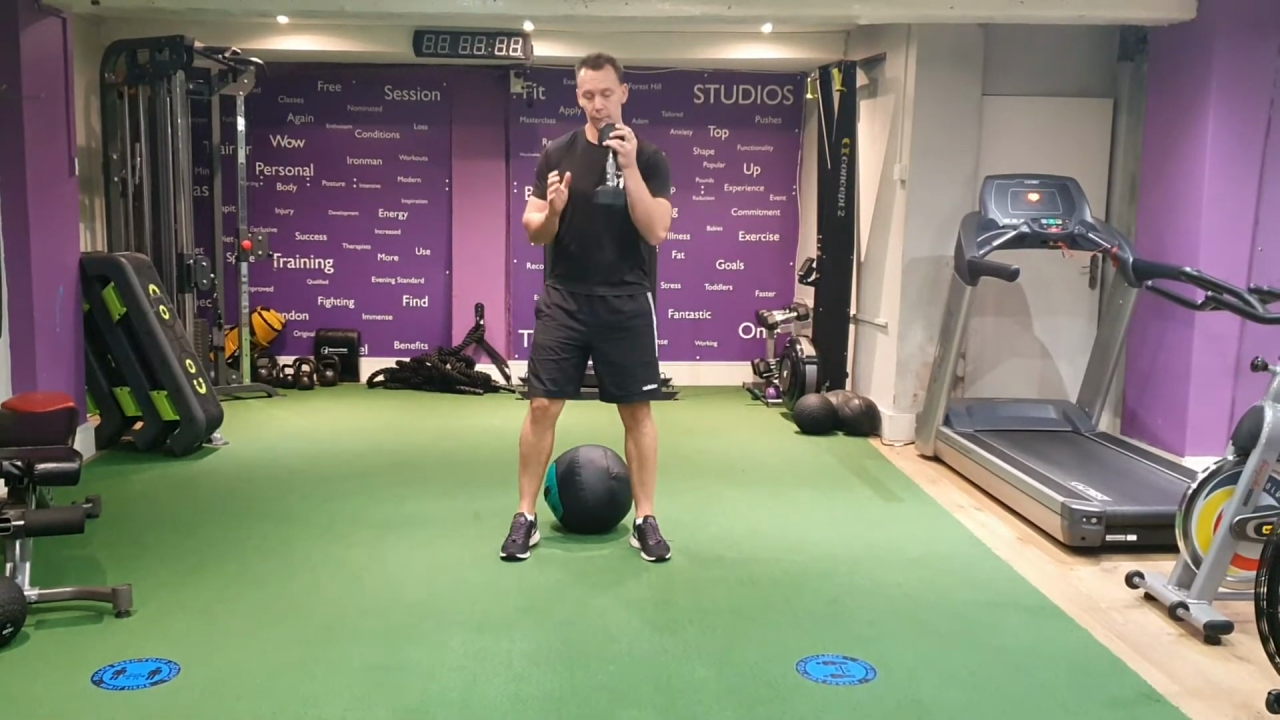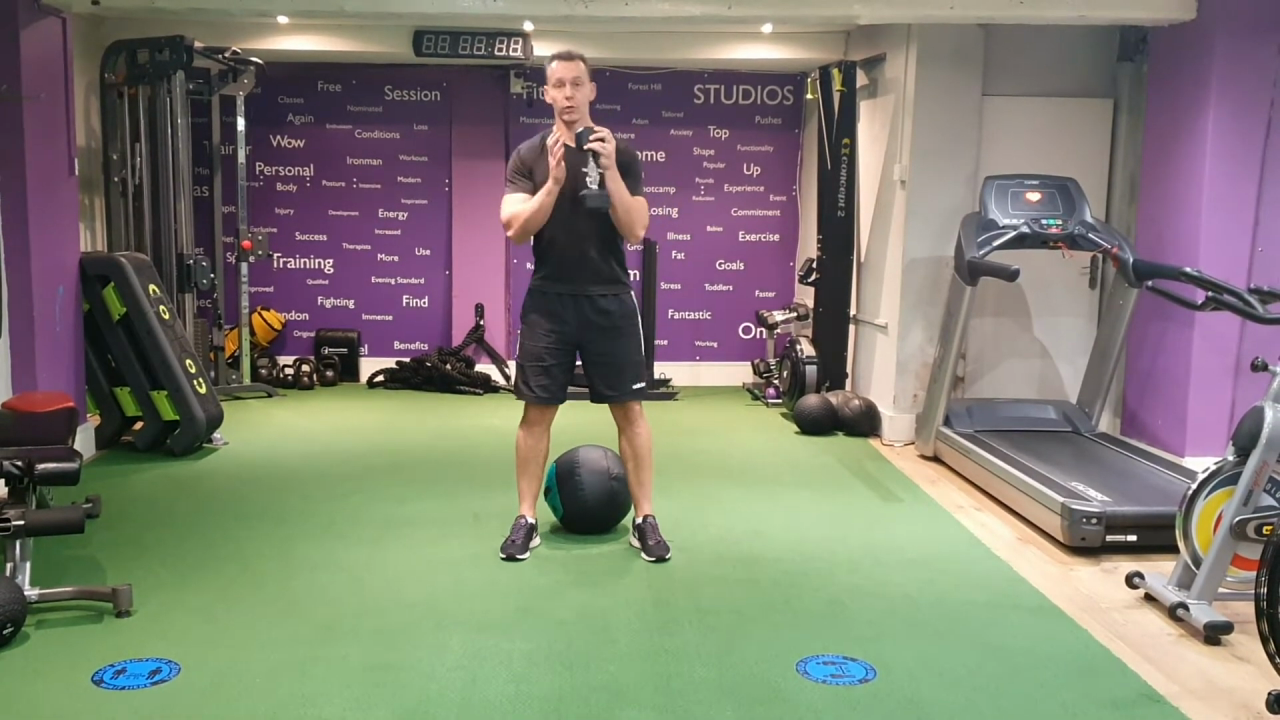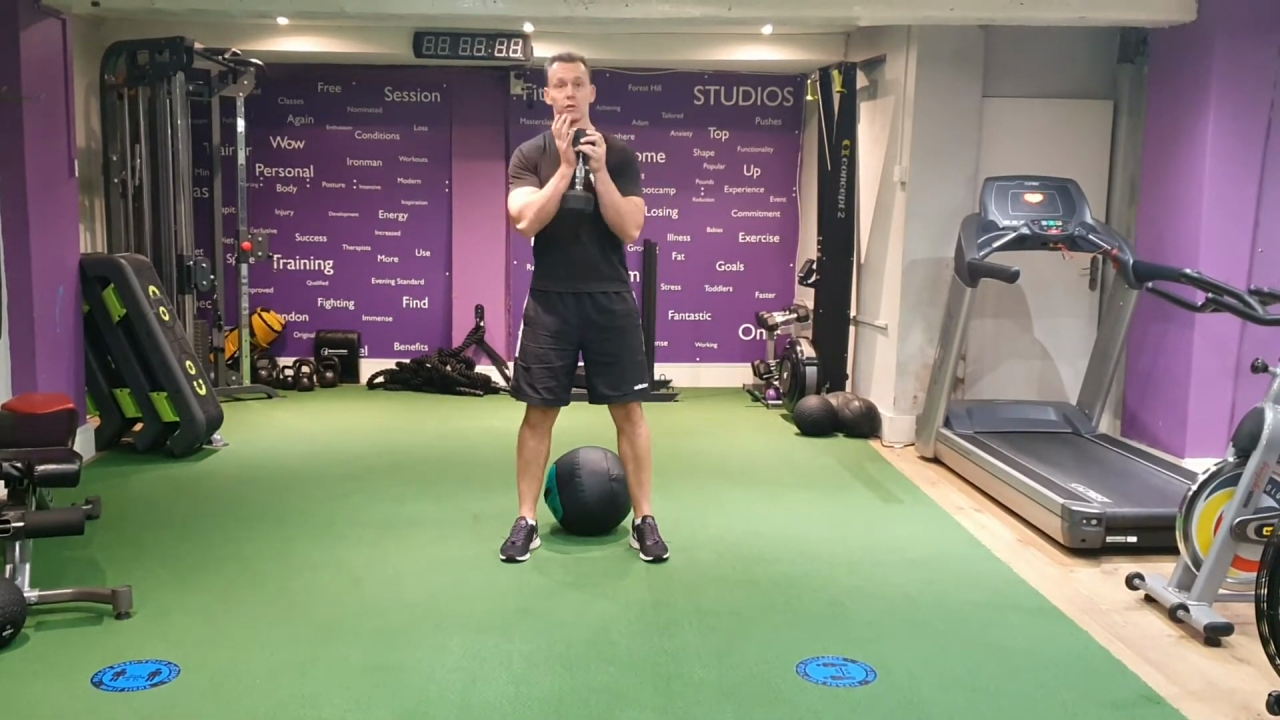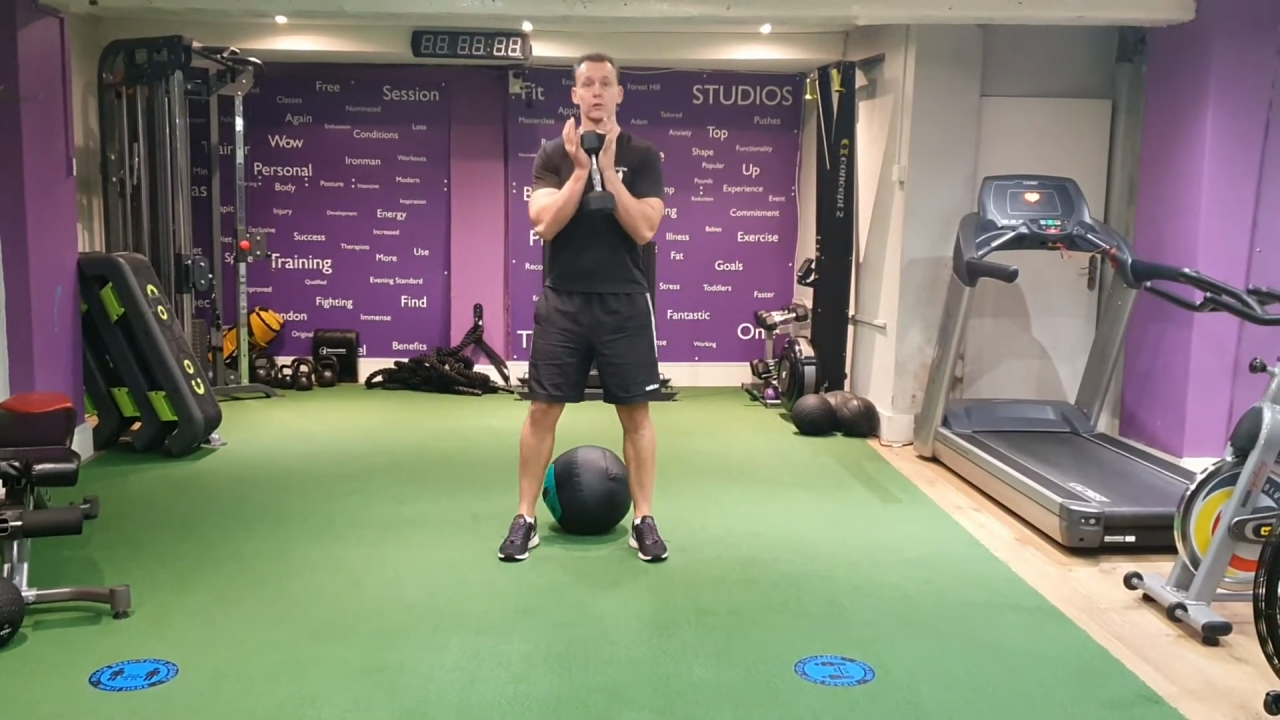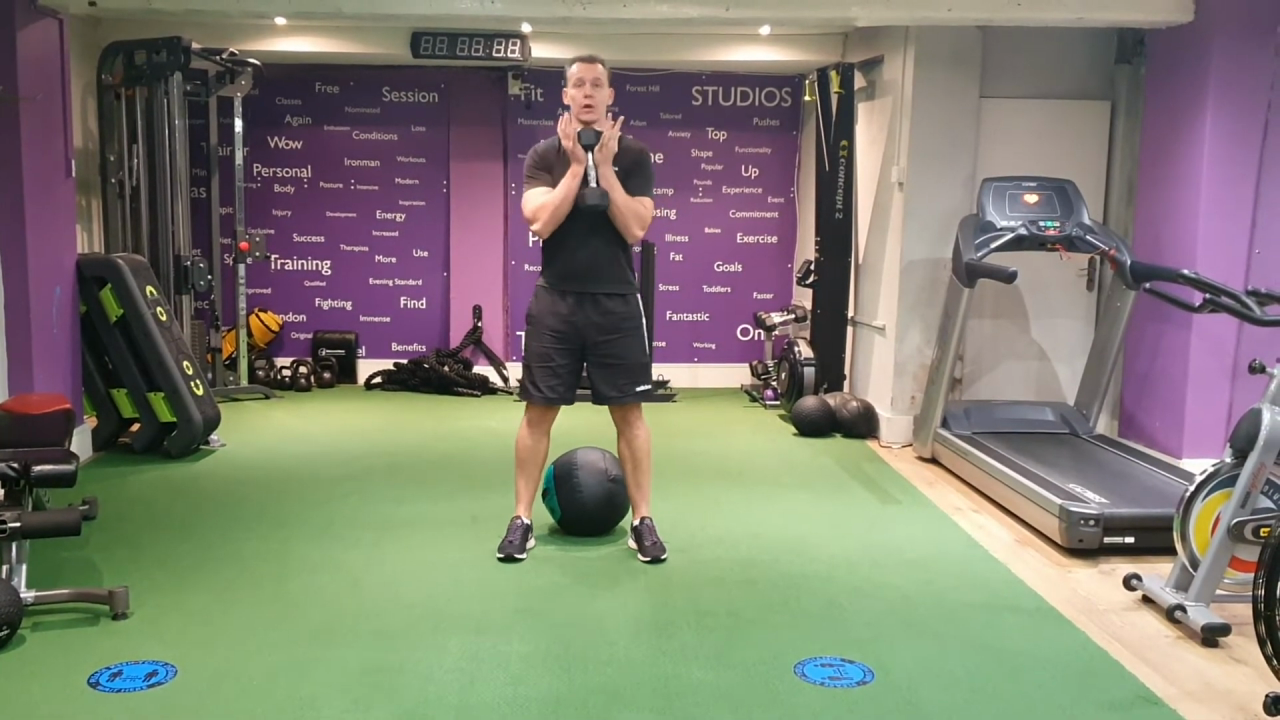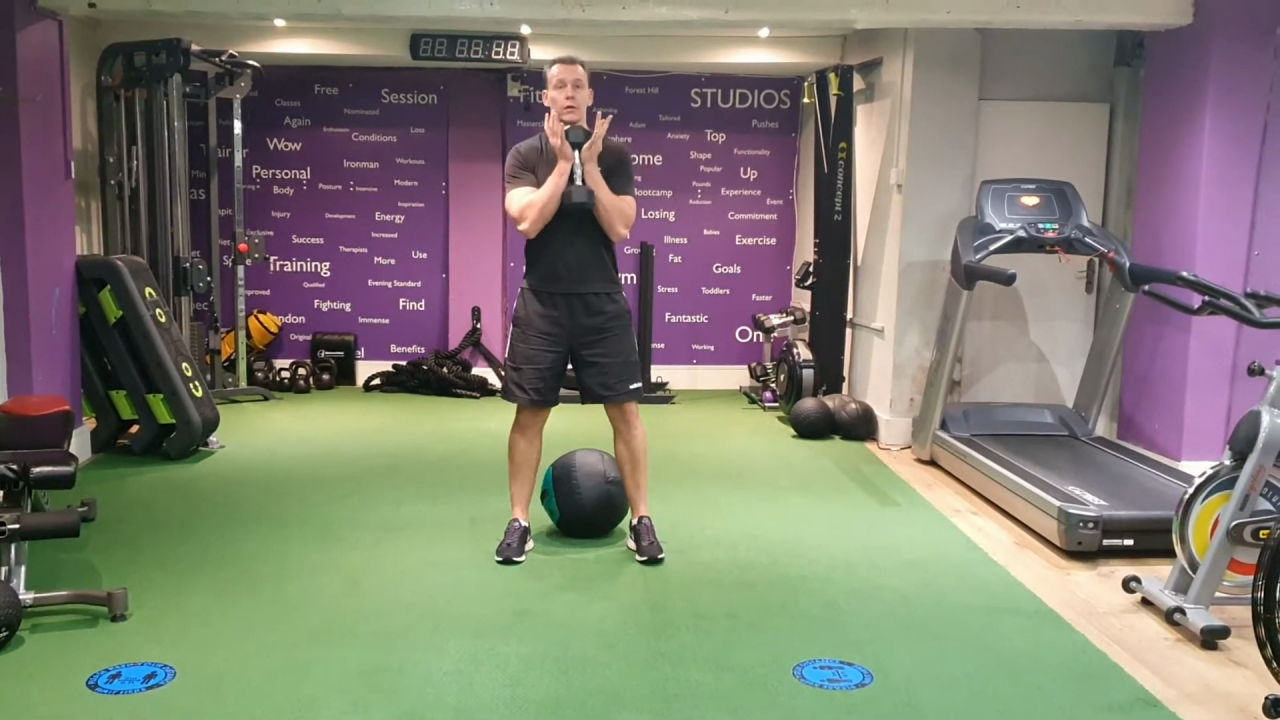
dt=0.3s
person 1, frame 1
left shoulder: (649, 157)
right shoulder: (557, 153)
left elbow: (656, 232)
right elbow: (533, 232)
left wrist: (629, 166)
right wrist: (552, 209)
left hip: (626, 301)
right hip: (564, 299)
left knee: (637, 410)
right knee: (542, 407)
left ankle: (645, 520)
right ankle: (526, 517)
person 1, frame 2
left shoulder: (621, 154)
right shoulder: (528, 154)
left elbow: (635, 230)
right elbow: (514, 228)
left wrist: (609, 168)
right wrist: (556, 177)
left hip: (609, 298)
right hip: (549, 300)
left knee: (630, 410)
right knee: (537, 410)
left ankle: (644, 520)
right ankle: (526, 520)
person 1, frame 3
left shoulder: (619, 154)
right shoulder: (531, 153)
left elbow: (631, 230)
right elbow: (526, 222)
left wrist: (600, 170)
right wrist: (566, 165)
left hip: (611, 298)
right hip: (551, 300)
left knee: (629, 410)
right knee: (539, 412)
left ankle: (643, 520)
right ankle: (526, 521)
person 1, frame 4
left shoulder: (642, 155)
right shoulder: (552, 154)
left elbow: (645, 229)
right elbow: (544, 225)
left wrist: (609, 171)
right wrist: (580, 169)
left hip: (624, 301)
right hip: (563, 300)
left knee: (635, 411)
right knee: (543, 410)
left ankle: (643, 520)
right ankle: (525, 520)
person 1, frame 5
left shoulder: (633, 155)
right shoulder: (544, 154)
left elbow: (635, 229)
right elbow: (540, 223)
left wrist: (604, 167)
right wrist: (576, 165)
left hip: (615, 300)
right hip: (555, 299)
left knee: (629, 411)
right knee: (539, 411)
left ankle: (641, 520)
right ankle: (522, 519)
person 1, frame 6
left shoulder: (615, 155)
right shoulder: (526, 154)
left elbow: (619, 227)
right elbow: (527, 221)
left wrist: (589, 165)
right wrist: (563, 163)
left hip: (602, 299)
right hip: (542, 300)
left knee: (625, 409)
right knee: (529, 413)
left ankle: (640, 521)
right ankle: (519, 522)
